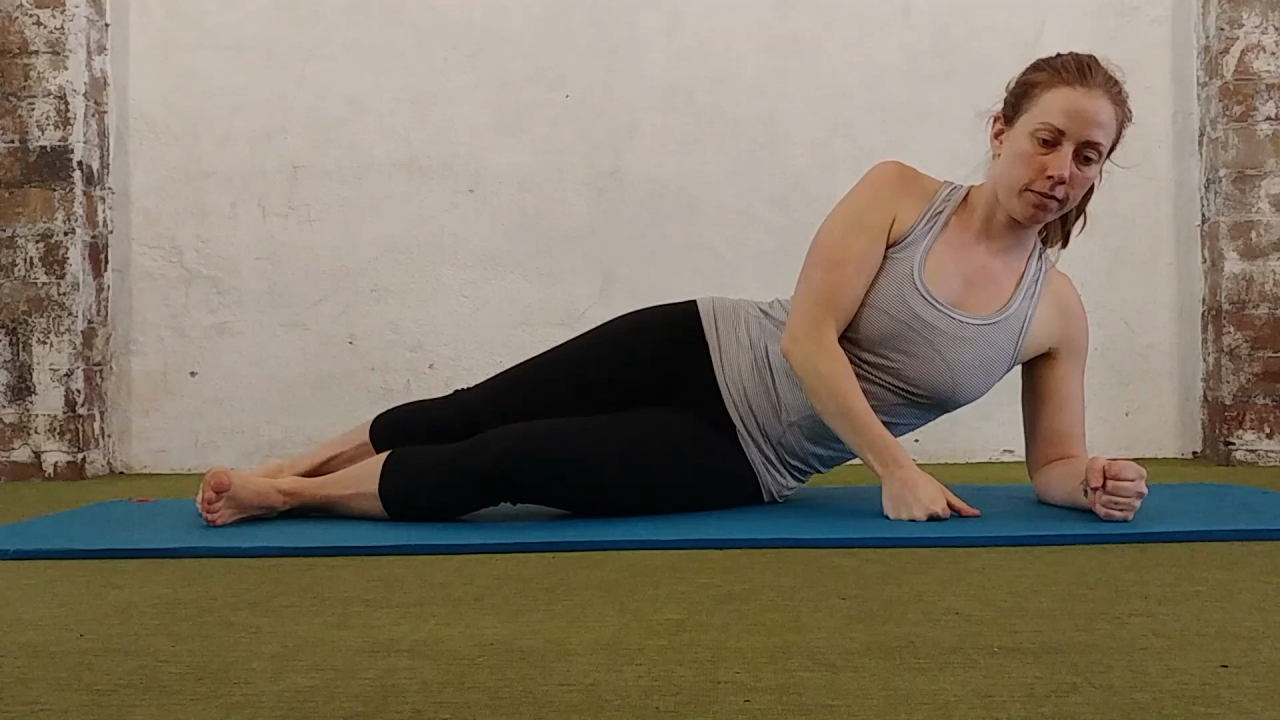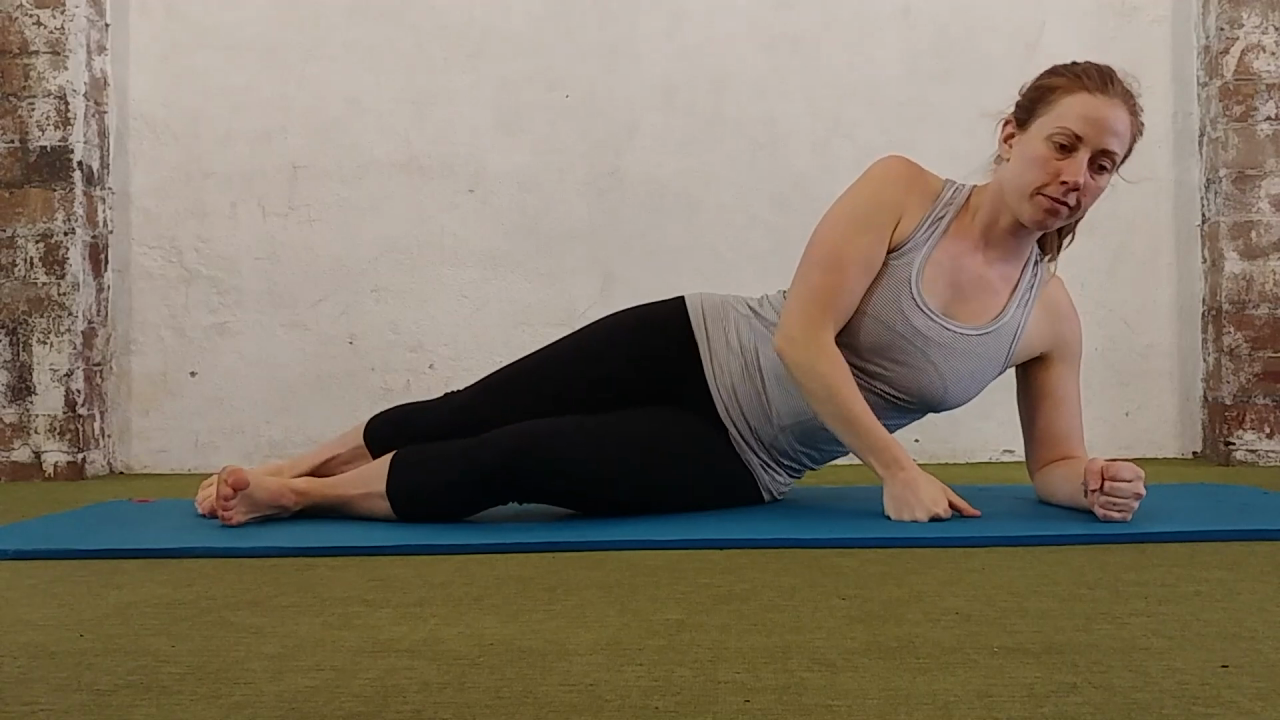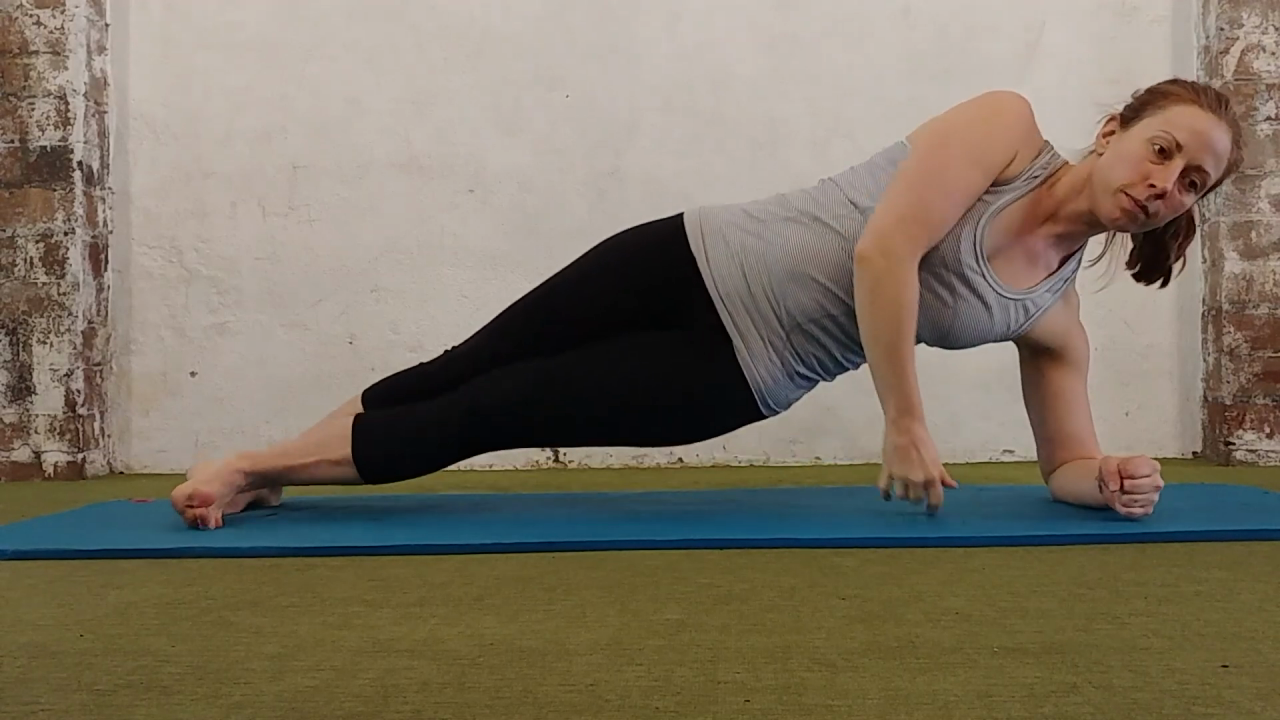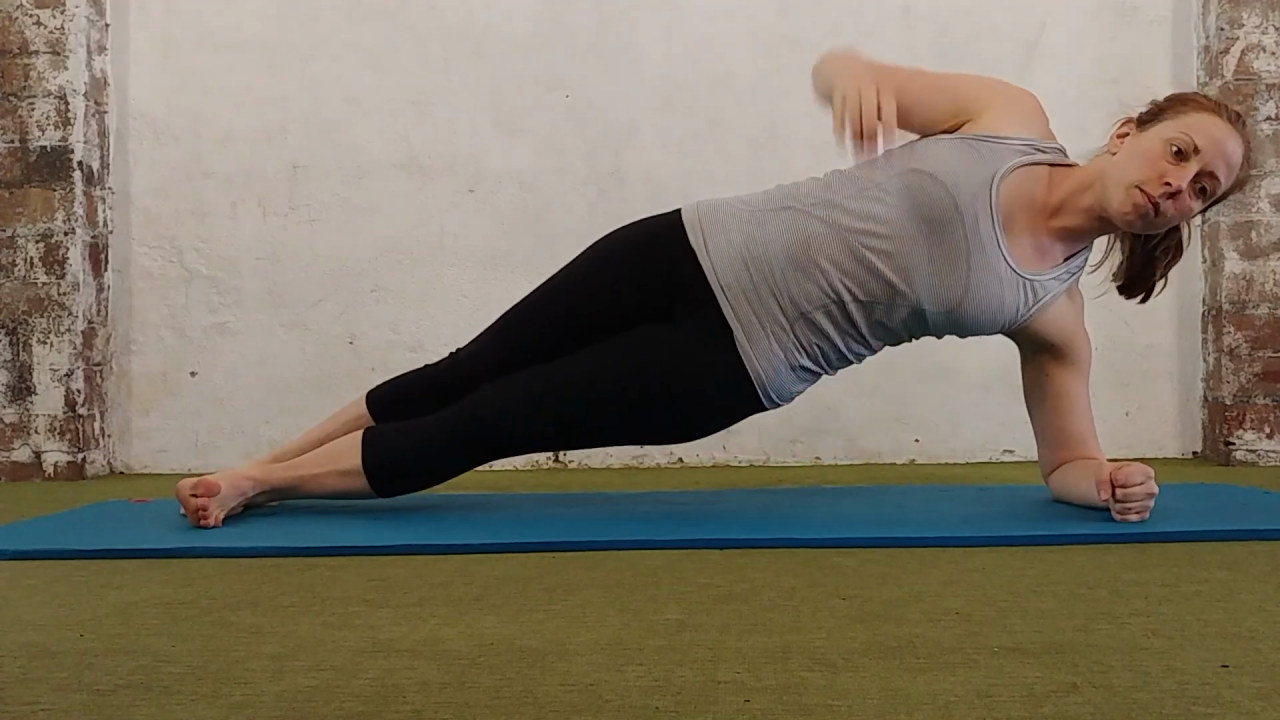
dt=0.7s
person 1, frame 1
left shoulder: (1057, 315)
right shoulder: (899, 190)
left elbow: (1051, 464)
right elbow: (807, 336)
left wrist: (1094, 480)
right wrist: (896, 470)
left hip: (743, 464)
right hip: (702, 350)
left knee: (501, 466)
right knee: (457, 415)
left ankle: (285, 496)
right ankle: (270, 478)
person 1, frame 2
left shoulder: (1051, 319)
right shoulder: (901, 189)
left elbow: (1051, 464)
right elbow: (801, 338)
left wrist: (1095, 480)
right wrist: (899, 470)
left hip: (738, 465)
right hip: (691, 350)
left knee: (509, 462)
right knee: (454, 418)
left ankle: (291, 496)
right ankle: (277, 478)
person 1, frame 3
left shoulder: (1056, 319)
right shoulder: (1010, 125)
left elbow: (1066, 463)
right elbow: (884, 246)
left wrist: (1114, 478)
right wrist: (905, 428)
left hip: (732, 373)
right hip: (692, 262)
left knee: (475, 420)
right knee: (452, 377)
left ankle: (259, 475)
right ankle: (251, 468)
person 1, frame 4
left shoulder: (1057, 317)
right shoulder: (1012, 117)
left elbow: (1067, 462)
right elbow: (833, 66)
left wrist: (1110, 480)
right wrist: (858, 73)
left hip: (732, 366)
right hip: (691, 251)
left knee: (478, 429)
right knee: (457, 380)
left ankle: (258, 488)
right ankle: (253, 470)
